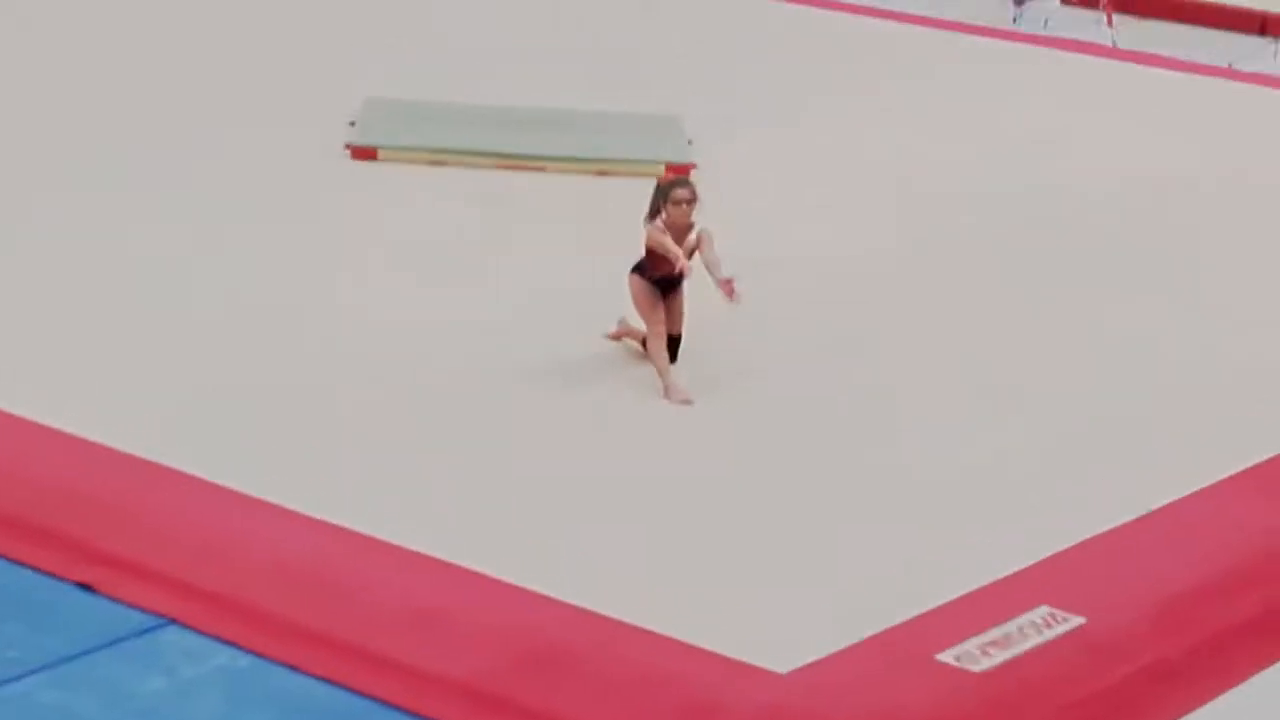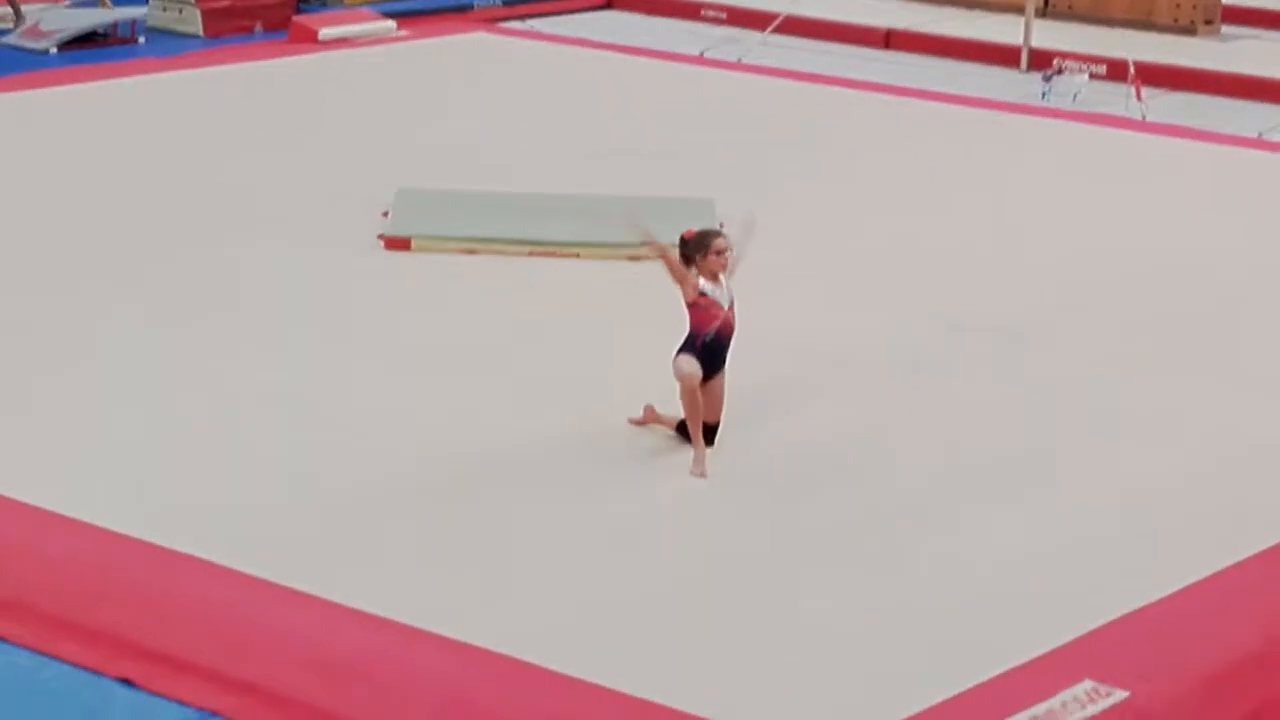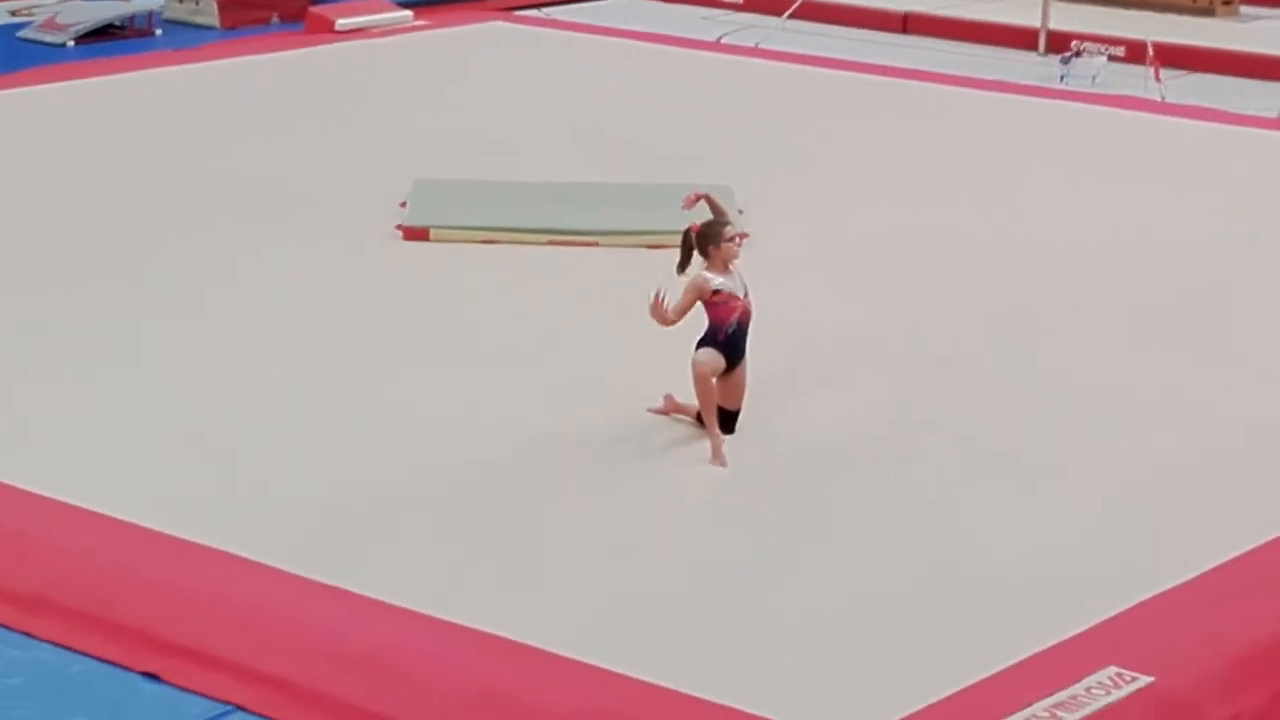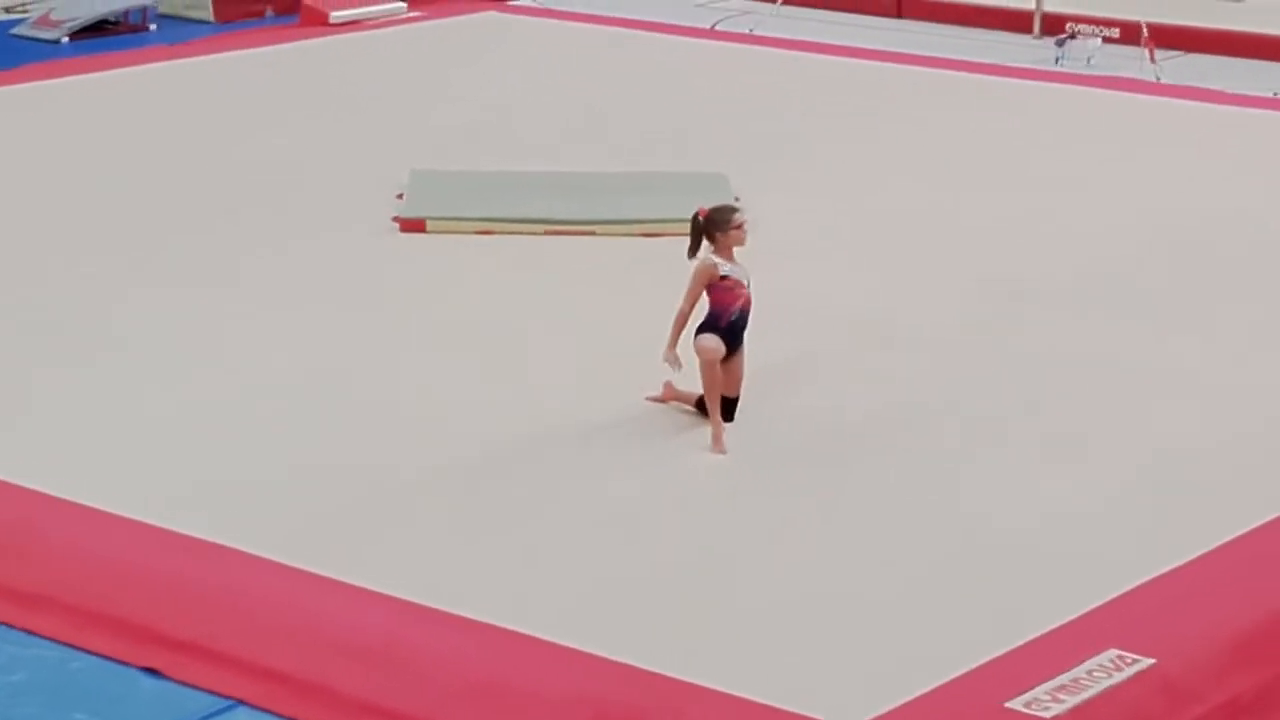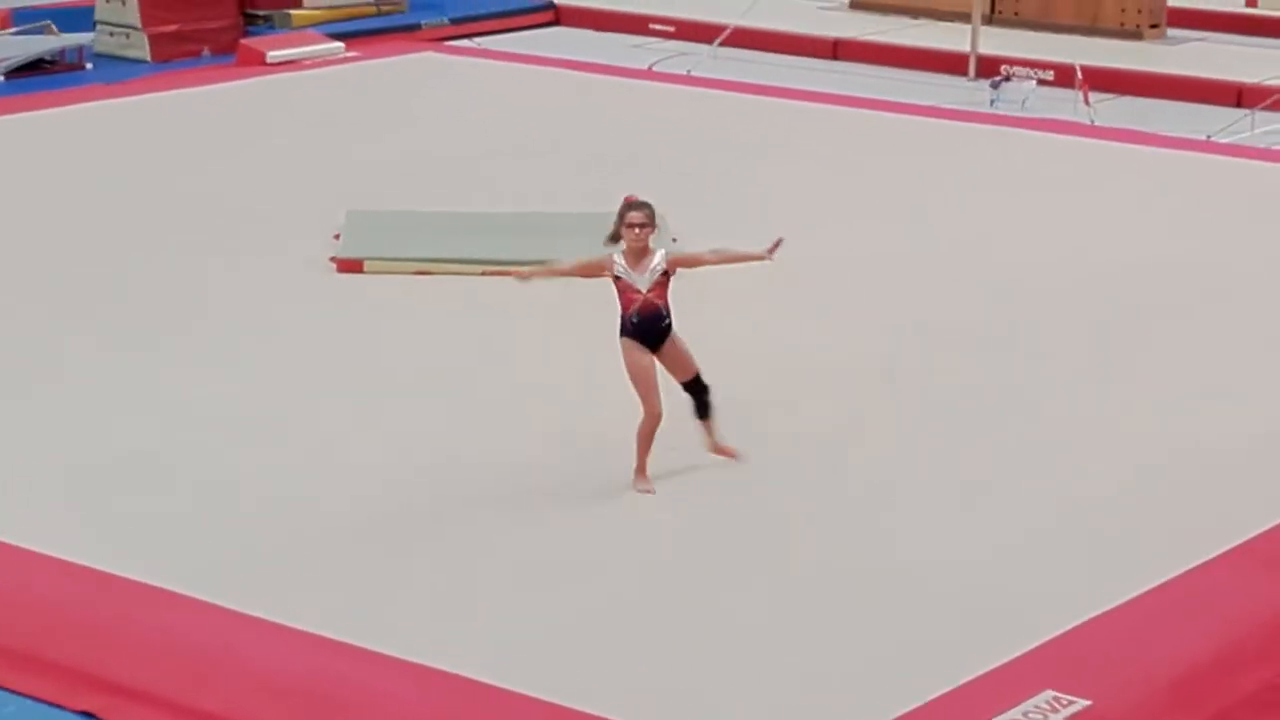
dt=1s
person 1, frame 1
left shoulder: (699, 234)
right shoulder: (655, 231)
left elbow: (709, 256)
right elbow: (667, 245)
left wrist: (721, 279)
right wrist: (680, 260)
left hip: (673, 284)
right hip: (645, 281)
left knee: (670, 352)
right knee: (657, 326)
left ankle: (627, 330)
right ankle: (669, 384)
person 1, frame 2
left shoulder: (722, 280)
right shoulder: (692, 282)
left elbow: (728, 258)
right elbow: (666, 255)
right wrist: (648, 238)
left hip: (716, 362)
right hip: (692, 354)
left knee: (708, 435)
right knee: (690, 377)
left ankle: (655, 416)
right ankle: (697, 454)
person 1, frame 3
left shoulder: (730, 267)
right shoulder: (702, 281)
left elbow: (724, 222)
right elbow: (673, 317)
left wrist: (706, 197)
right wrist: (658, 314)
left hip: (737, 349)
right hip: (715, 345)
left knee: (727, 422)
right knee: (701, 365)
left ankle: (676, 406)
right ankle: (715, 438)
person 1, frame 4
left shoulder: (734, 262)
right shoulder: (709, 265)
right elbow: (686, 306)
right wrist: (671, 347)
left hip: (735, 338)
right hip: (712, 332)
left knee: (727, 411)
right knee: (710, 353)
left ankle: (673, 393)
right ankle: (716, 426)
person 1, frame 5
left shoulder: (666, 259)
right shoulder: (612, 263)
left elbow: (712, 257)
right elbow: (567, 268)
left wrist: (758, 255)
right wrist: (531, 273)
left hip: (664, 333)
right hip: (633, 338)
left knee: (698, 388)
right knee: (653, 410)
left ankle: (713, 441)
right ankle: (640, 473)
